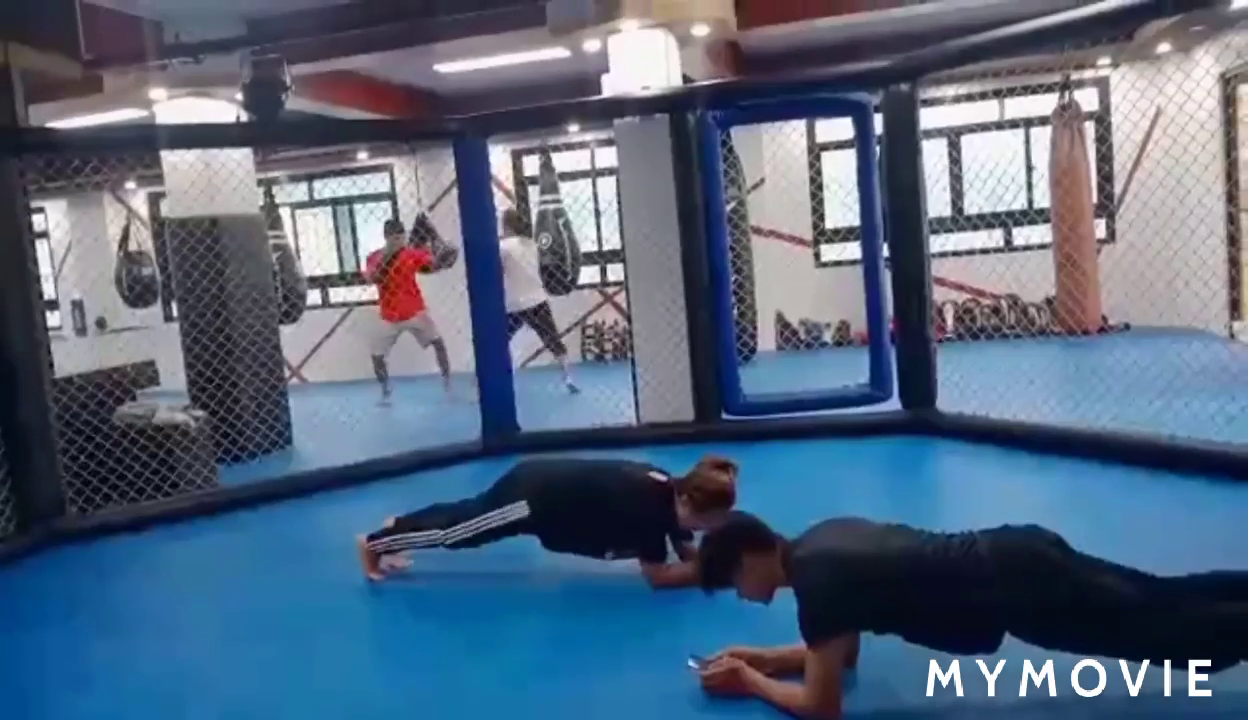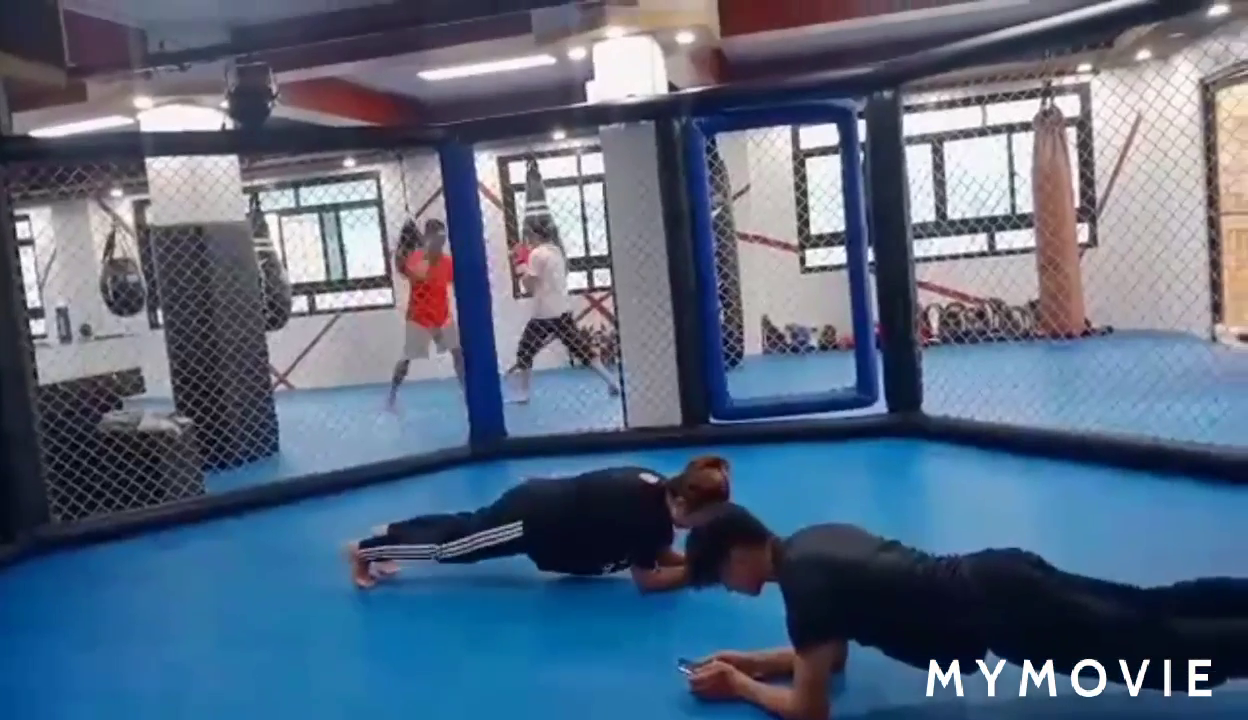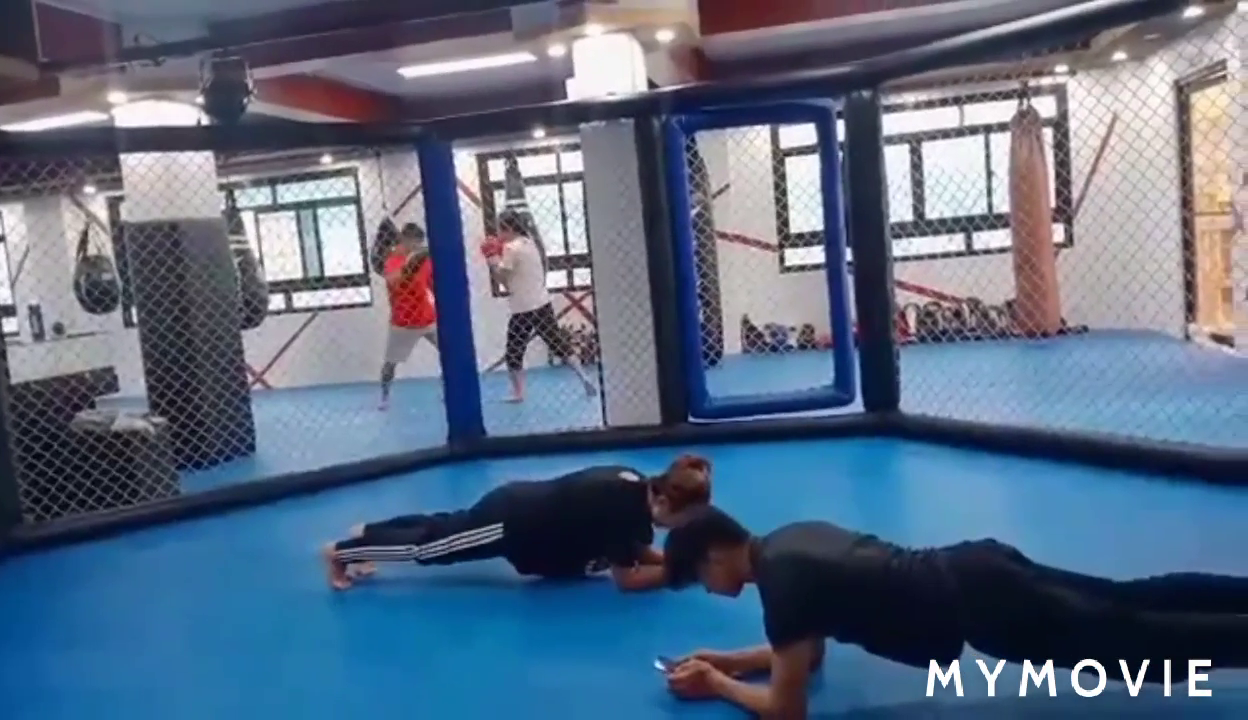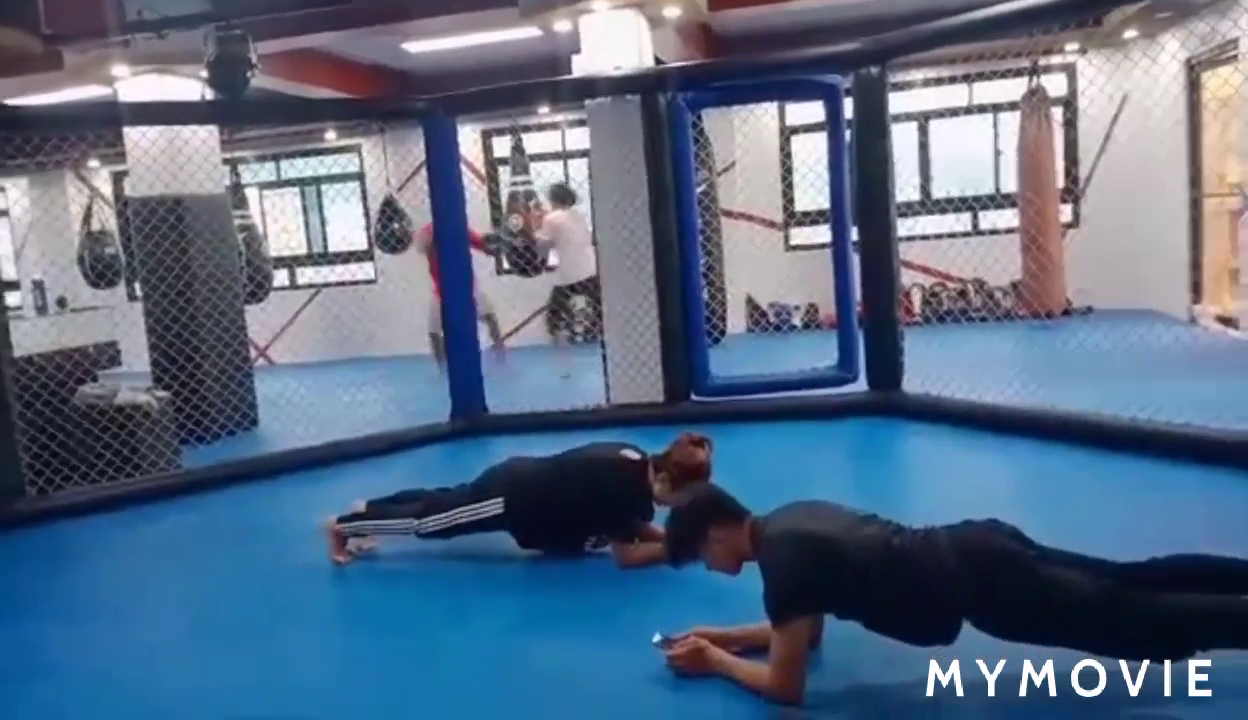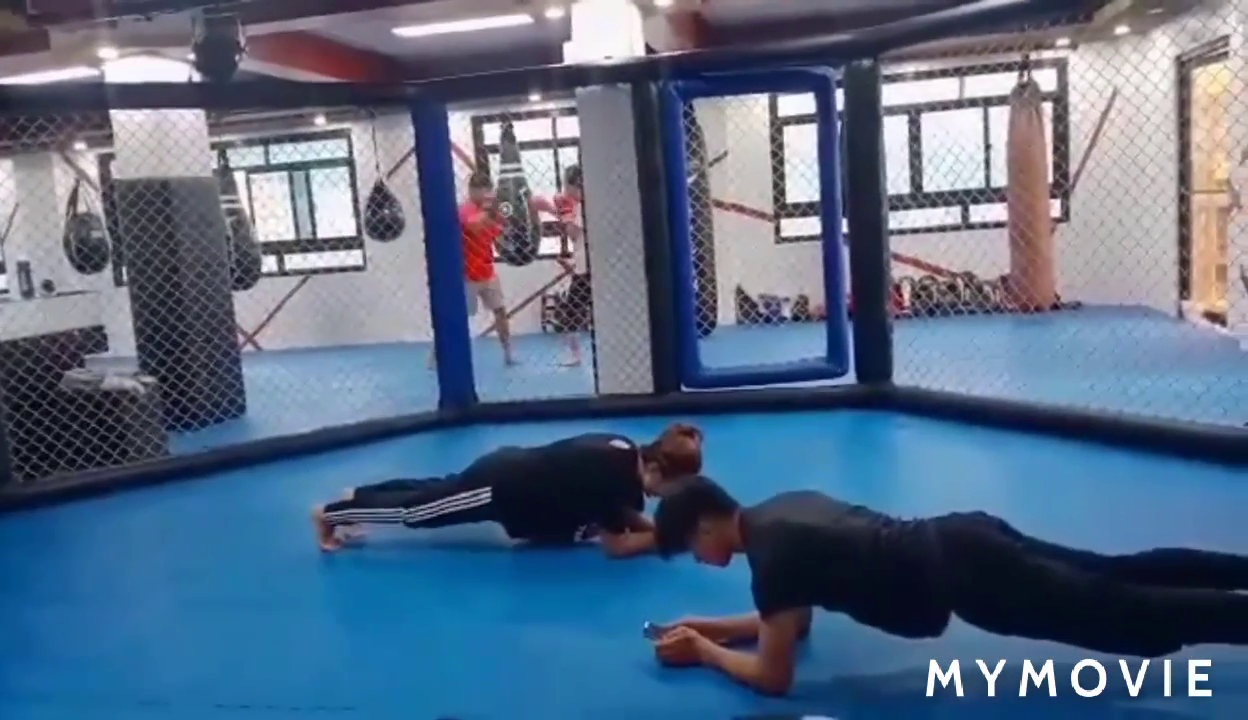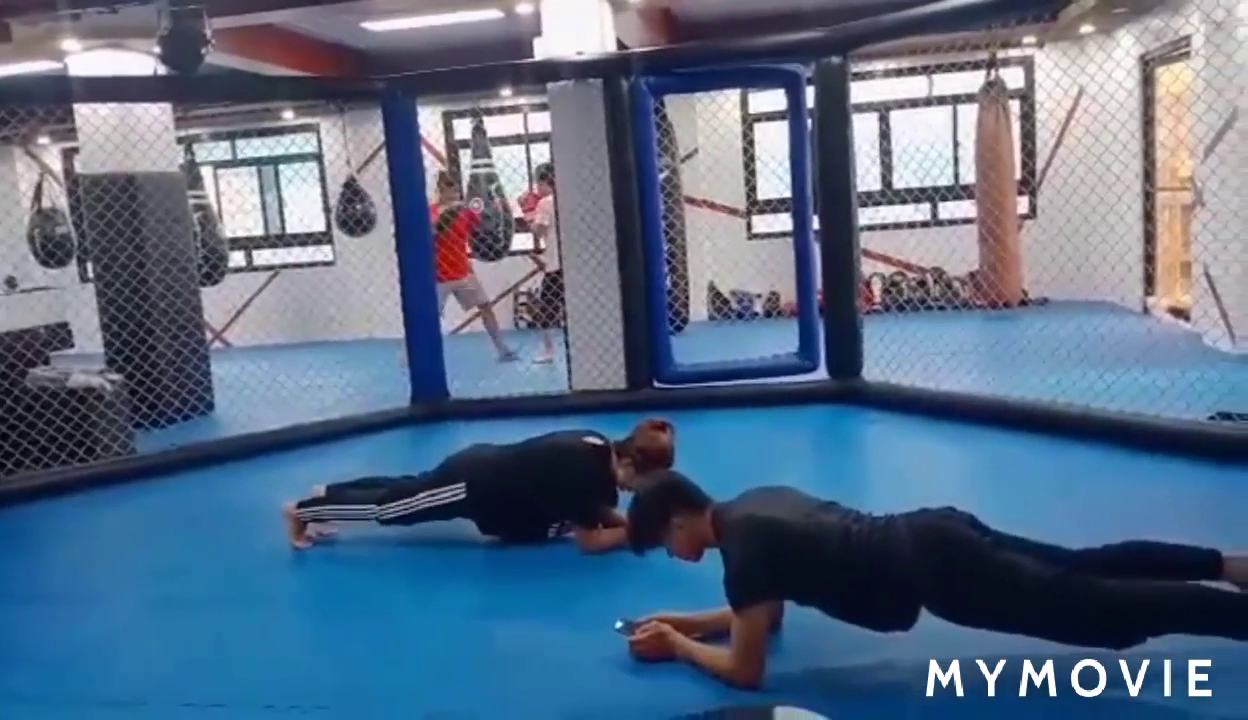
dt=0.5s
person 1, frame 1
left shoulder: (818, 580)
right shoulder: (819, 543)
right elbow: (842, 649)
right wrist: (763, 656)
left hip: (1017, 586)
right hip: (1017, 557)
left knee: (1169, 633)
right knee: (1169, 601)
person 1, frame 2
left shoulder: (806, 583)
right shoulder: (811, 544)
right elbow: (828, 652)
right wrist: (753, 660)
left hip: (1004, 612)
right hip: (1000, 576)
left knee: (1160, 650)
right knee: (1158, 611)
person 1, frame 3
left shoulder: (783, 582)
right shoulder: (786, 543)
right elbow: (807, 651)
right wrist: (729, 659)
left hip: (978, 604)
right hip: (978, 570)
left knee: (1137, 642)
right knee: (1135, 604)
person 1, frame 4
left shoulder: (783, 560)
right shoulder: (788, 522)
left elbow: (786, 685)
right elbow: (805, 628)
left wrist: (717, 661)
right wrist: (725, 635)
left hip: (979, 584)
right hip: (977, 547)
left knee: (1139, 625)
right knee: (1134, 585)
person 1, frame 5
left shoulder: (773, 552)
right shoulder: (778, 512)
left elbow: (774, 675)
right elbow: (794, 619)
left wrist: (705, 650)
right wrist: (713, 625)
left hip: (967, 575)
right hip: (966, 541)
left knee: (1132, 618)
right knee: (1118, 578)
person 1, frame 6
left shoulder: (745, 548)
right shoulder: (751, 507)
left elbow: (745, 668)
right elbow: (764, 614)
left wrist: (678, 646)
right wrist: (683, 621)
left hip: (935, 572)
right hip: (935, 535)
left knee: (1097, 613)
right knee: (1087, 571)
person 2, frame 1
left shoulder: (671, 489)
right shoulder: (650, 505)
left elbow: (686, 551)
right elbow: (658, 575)
left hip: (544, 480)
right hip: (537, 497)
left knee: (467, 516)
right knee: (457, 528)
left ankle: (395, 528)
right ankle: (374, 541)
person 2, frame 2
left shoulder: (659, 490)
right shoulder: (645, 509)
left elbow: (663, 555)
right elbow: (648, 578)
left hip: (542, 501)
right hip: (534, 520)
left knee: (464, 527)
right knee: (451, 544)
left ankle: (387, 534)
right ankle: (365, 549)
person 2, frame 3
left shoulder: (638, 486)
right shoulder: (627, 506)
left elbow: (640, 551)
right elbow: (627, 577)
left hip: (521, 504)
right hip: (515, 524)
left knee: (443, 527)
right knee: (429, 544)
left ankle: (366, 533)
right ankle: (342, 551)
person 2, frame 4
left shoulder: (638, 464)
right shoulder: (626, 483)
left elbow: (638, 528)
right elbow: (626, 553)
left hip: (521, 480)
right hip: (514, 496)
left knee: (444, 504)
right knee: (430, 519)
left ankle: (367, 510)
right ankle: (344, 525)
person 2, frame 5
left shoulder: (628, 454)
right shoulder: (614, 473)
left elbow: (626, 515)
right elbow: (616, 543)
left wrist: (659, 526)
left hip: (510, 471)
right hip: (503, 487)
left knee: (432, 492)
right knee: (416, 509)
left ankle: (356, 496)
right ankle: (331, 512)
person 2, frame 6
left shoulder: (601, 450)
right shoulder: (587, 469)
left elbow: (600, 511)
right elbow: (589, 539)
left wrist: (629, 522)
left hip: (485, 467)
right hip: (476, 485)
left knee: (405, 491)
right knee: (390, 506)
left ankle: (327, 495)
right ankle: (303, 510)
person 3, frame 1
left shoulder: (503, 246)
right shoulder: (531, 245)
left hip: (515, 307)
right hip: (538, 302)
right knee: (553, 341)
right ankle: (568, 378)
person 3, frame 2
left shoulder: (536, 254)
right shoulder: (556, 251)
left elbow: (529, 285)
left wrist: (521, 265)
left hip: (543, 316)
right hip: (562, 311)
left knee: (524, 353)
right knee: (582, 349)
left ankle: (523, 393)
right ankle: (611, 381)
person 3, frame 3
left shoulder: (510, 249)
right shoulder: (530, 244)
left elbow: (501, 278)
left wrist: (493, 258)
left hip: (524, 309)
right hip: (543, 303)
left knee: (514, 351)
right knee: (560, 343)
left ankle: (518, 392)
right ankle: (584, 379)
person 3, frame 4
left shoulder: (551, 219)
right shoulder: (580, 216)
left elbow: (542, 248)
left wrist: (539, 231)
left hip: (568, 278)
right hip: (590, 274)
left knee: (554, 318)
right knee: (603, 315)
person 3, frame 5
left shoulder: (581, 205)
right shoulder: (579, 203)
left elbow: (575, 234)
left wrist: (565, 216)
left hip: (586, 268)
right hip: (586, 266)
left knee: (572, 310)
left ankle: (575, 355)
person 3, frame 6
left shoulder: (545, 202)
left elbow: (538, 232)
left wrist: (530, 214)
left hip: (556, 264)
left knee: (547, 306)
left ankle: (548, 350)
person 4, frame 1
left shoulder: (413, 254)
right shoulder: (375, 257)
left elbow: (435, 264)
right elbow: (371, 278)
right wrist: (387, 254)
left hip: (415, 312)
right hip: (390, 317)
left knee: (438, 343)
right knee: (376, 355)
left ankle: (448, 386)
right ankle: (386, 392)
person 4, frame 2
left shoulder: (446, 260)
right shoulder: (413, 258)
right elbow: (423, 275)
right wrist: (430, 252)
left hip: (443, 317)
right hip: (418, 320)
left knee: (458, 351)
right knee: (406, 360)
right ankle: (392, 397)
person 4, frame 3
left shoulder: (426, 260)
right shoulder: (393, 260)
left elbow: (434, 285)
right elbow: (390, 284)
right wrist: (409, 261)
left hip: (429, 319)
right hip: (403, 323)
right knee: (390, 362)
right ankle: (385, 397)
person 4, frame 4
right shoulder: (429, 232)
left elbow: (488, 250)
right elbow: (423, 248)
right hip: (442, 292)
left knee: (490, 317)
right knee: (434, 333)
left ankle: (502, 360)
right ankle: (443, 369)
person 4, frame 5
left shoulder: (491, 212)
right shoulder: (464, 210)
left elbow: (496, 237)
right elbow: (475, 225)
right wrist: (488, 208)
left hip: (487, 273)
right hip: (466, 275)
left knee: (500, 311)
left ankle: (508, 354)
right ankle: (436, 356)
person 4, frame 6
left shoulder: (464, 211)
right shoulder: (429, 213)
right wrist: (440, 216)
left hip: (463, 273)
right hip: (438, 277)
left knee: (485, 306)
left ankle: (502, 348)
